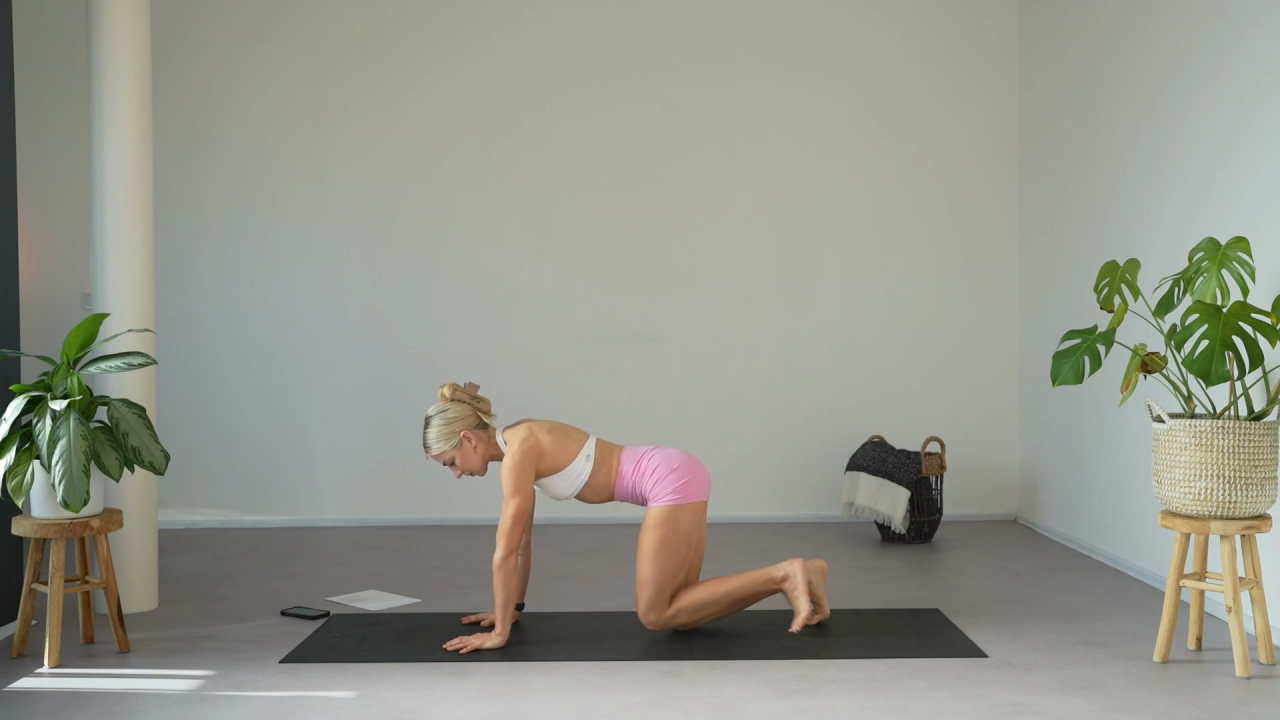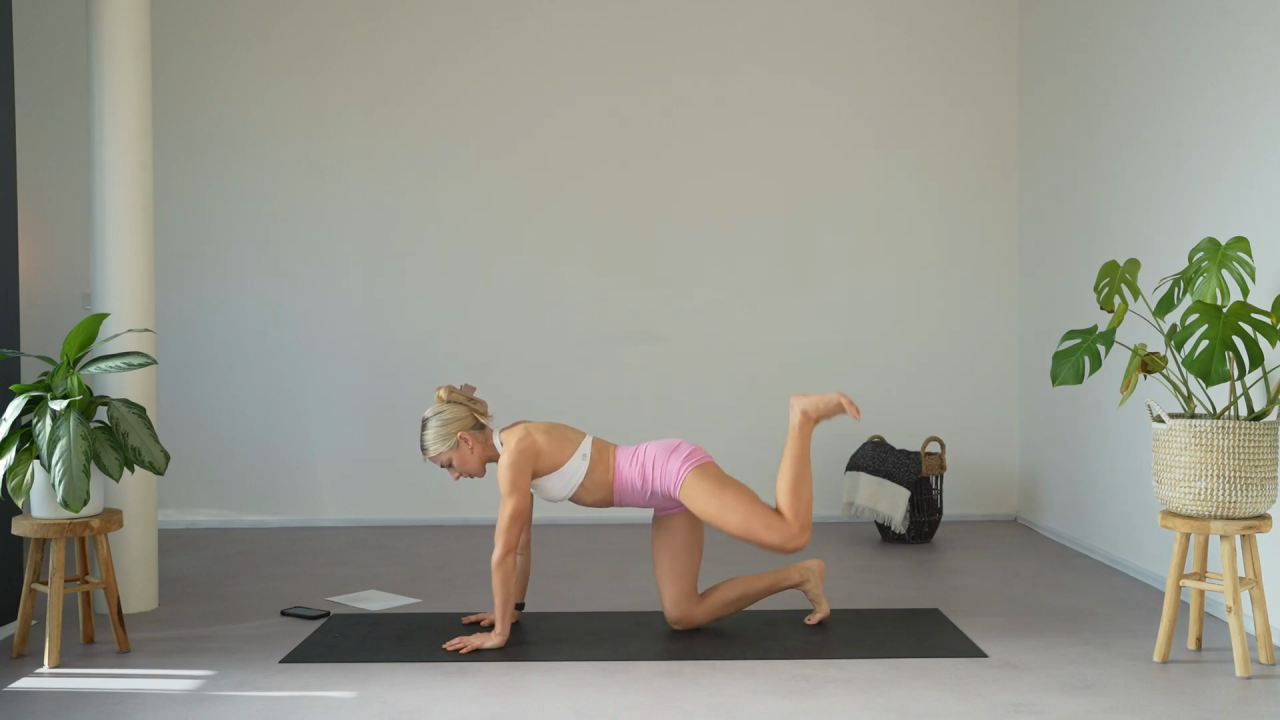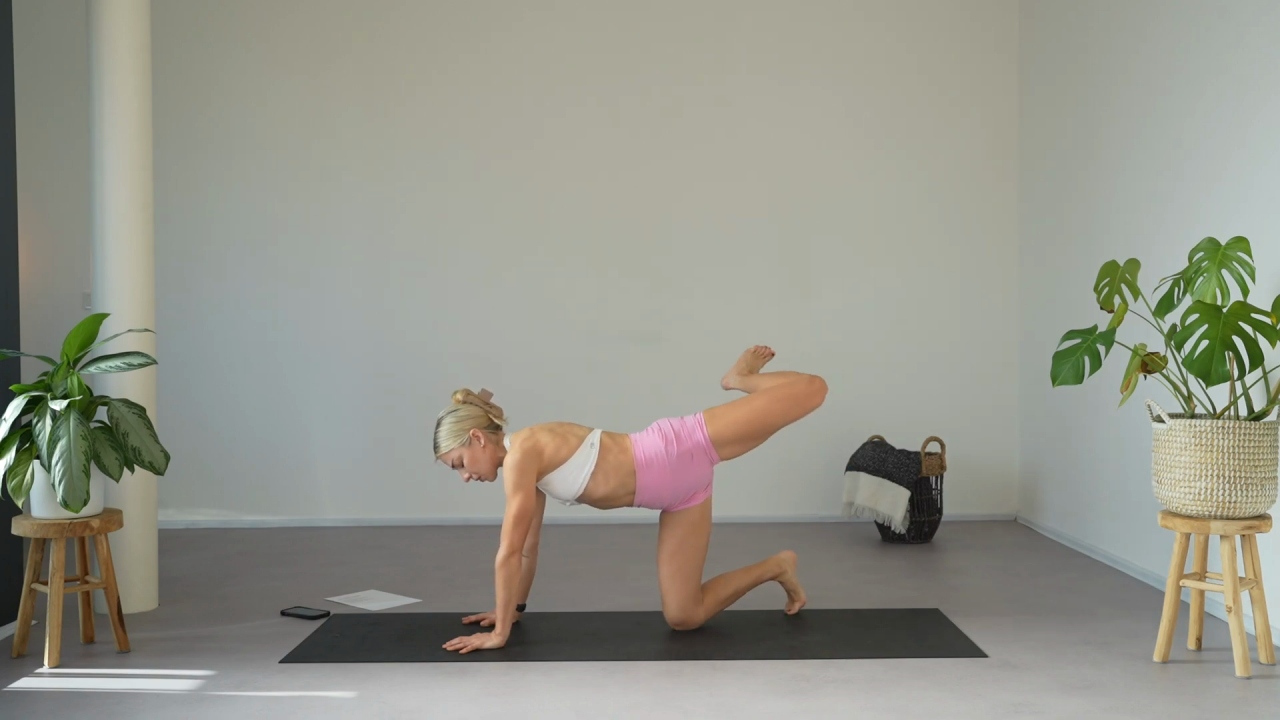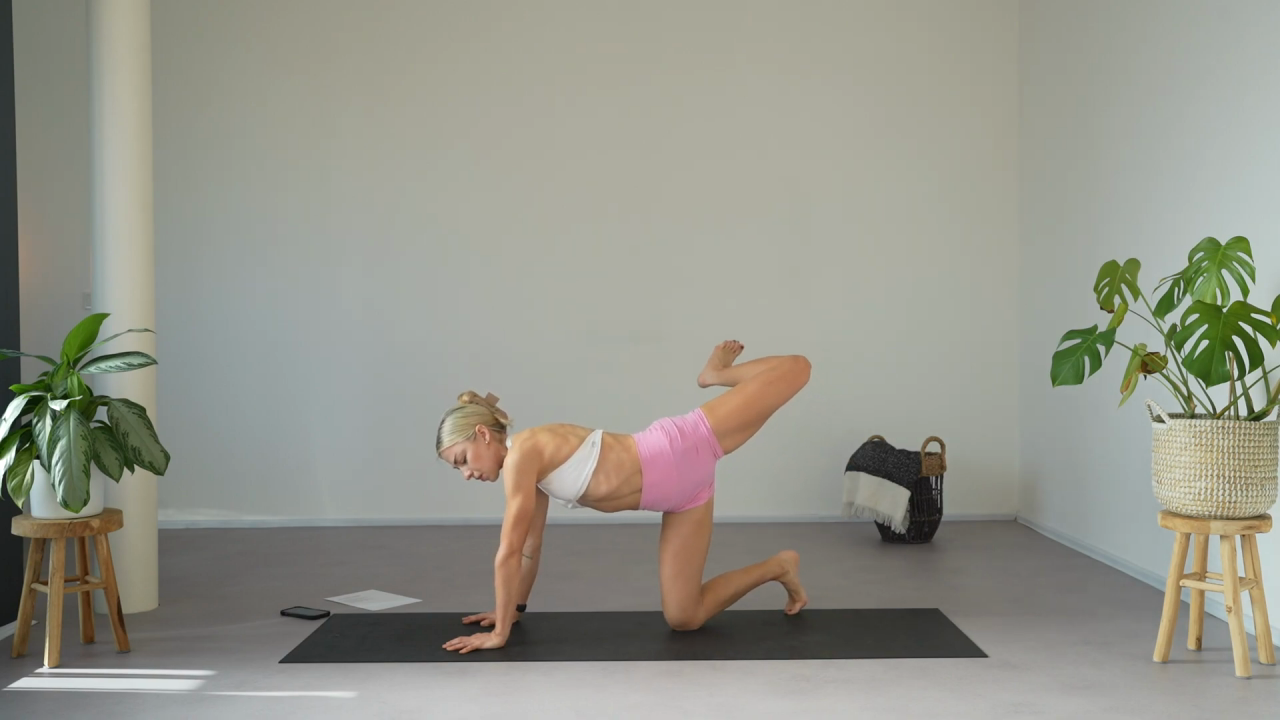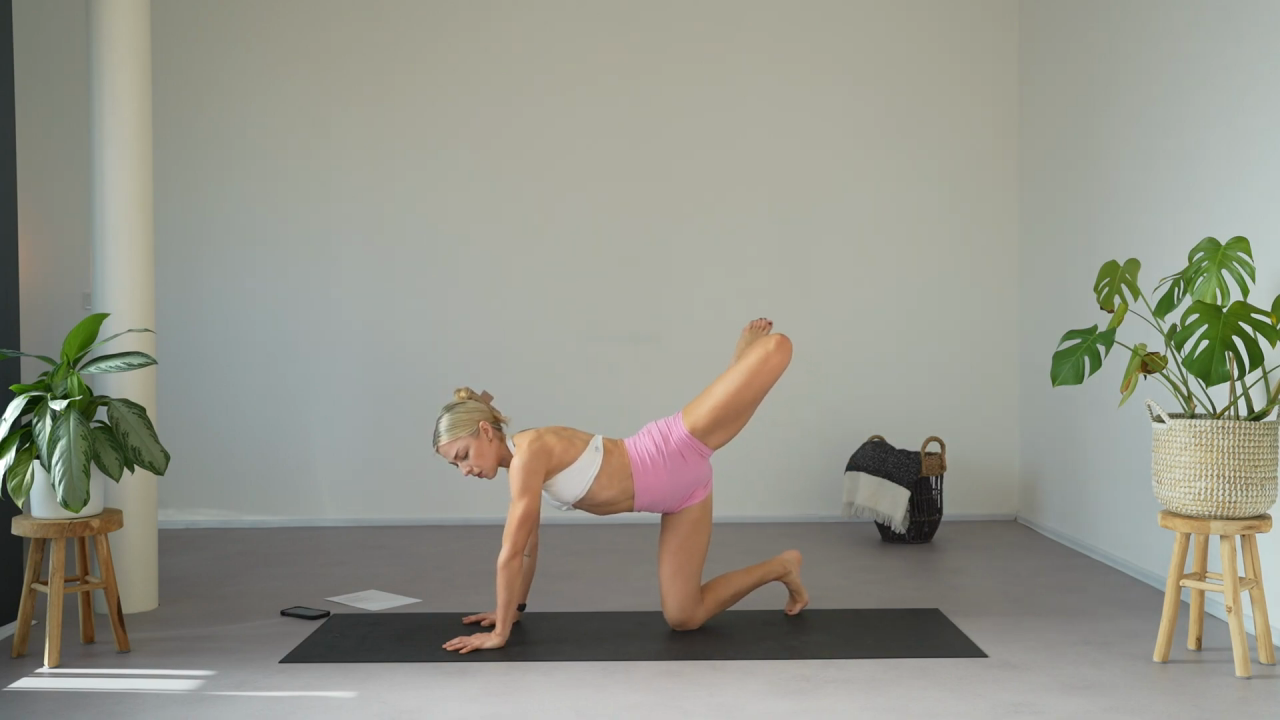
dt=1s
person 1, frame 1
left shoulder: (517, 452)
right shoulder: (519, 443)
left elbow: (506, 551)
right elbow: (522, 541)
left wrist: (499, 631)
right wrist: (512, 607)
left hip: (671, 479)
right hip: (676, 478)
left knee: (655, 616)
right knee: (675, 613)
left ankle: (781, 575)
right ankle: (799, 575)
person 1, frame 2
left shoulder: (514, 453)
right shoulder: (516, 450)
left elbow: (504, 551)
right elbow: (521, 543)
left wrist: (500, 631)
right wrist: (511, 608)
left hip: (672, 466)
right hip: (667, 486)
left knee: (790, 534)
right knee: (683, 617)
left ankle: (802, 414)
right ankle: (800, 575)
person 1, frame 3
left shoulder: (520, 453)
right shoulder: (529, 466)
left elbow: (509, 552)
right elbow: (528, 547)
left wrist: (500, 632)
right wrist: (512, 609)
left hip: (682, 451)
right hip: (678, 488)
left knee: (811, 390)
right knee: (684, 616)
right ankle: (776, 568)
person 1, frame 4
left shoulder: (521, 454)
right shoulder: (532, 470)
left elbow: (509, 552)
right elbow: (530, 547)
left wrist: (499, 634)
right wrist: (513, 610)
left hip: (683, 453)
right hip: (679, 490)
right knee: (684, 618)
right ankle: (777, 567)
person 1, frame 5
left shoulder: (528, 452)
right shoulder: (523, 465)
left elbow: (511, 551)
right elbow: (526, 546)
left wrist: (500, 633)
right wrist: (512, 609)
left hip: (678, 453)
right hip: (677, 489)
right knee: (683, 618)
right ankle: (780, 568)
